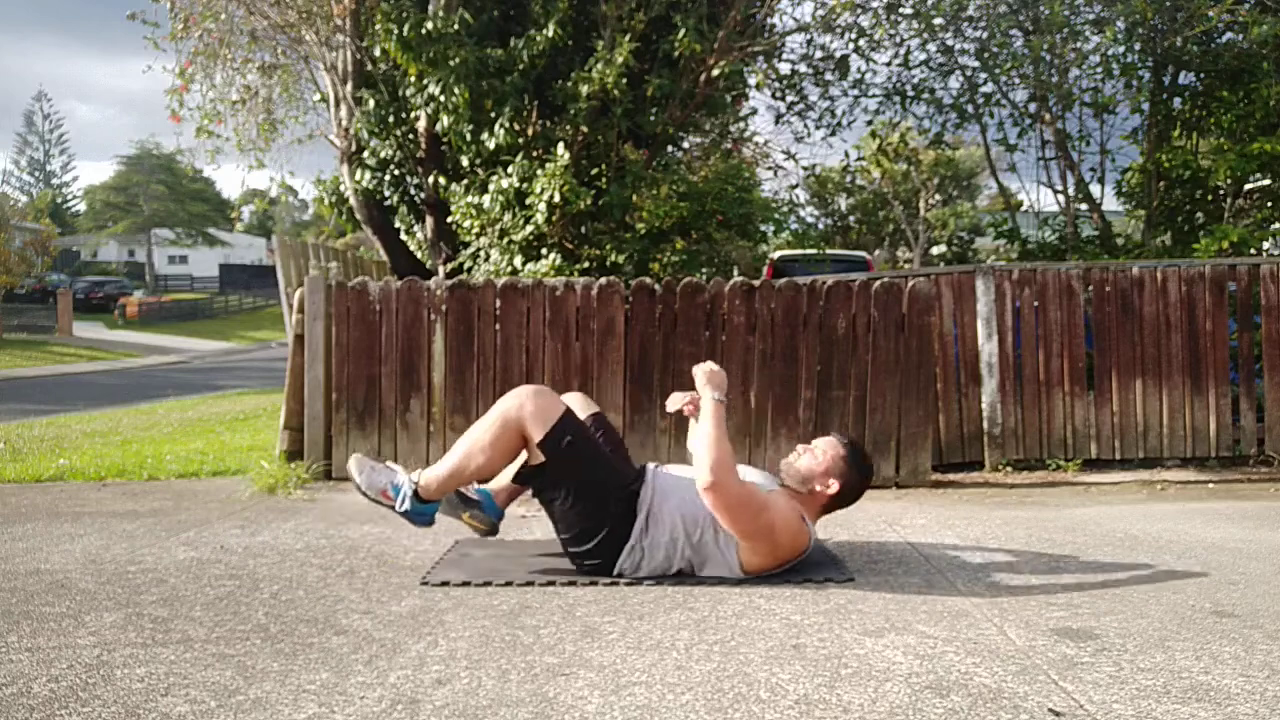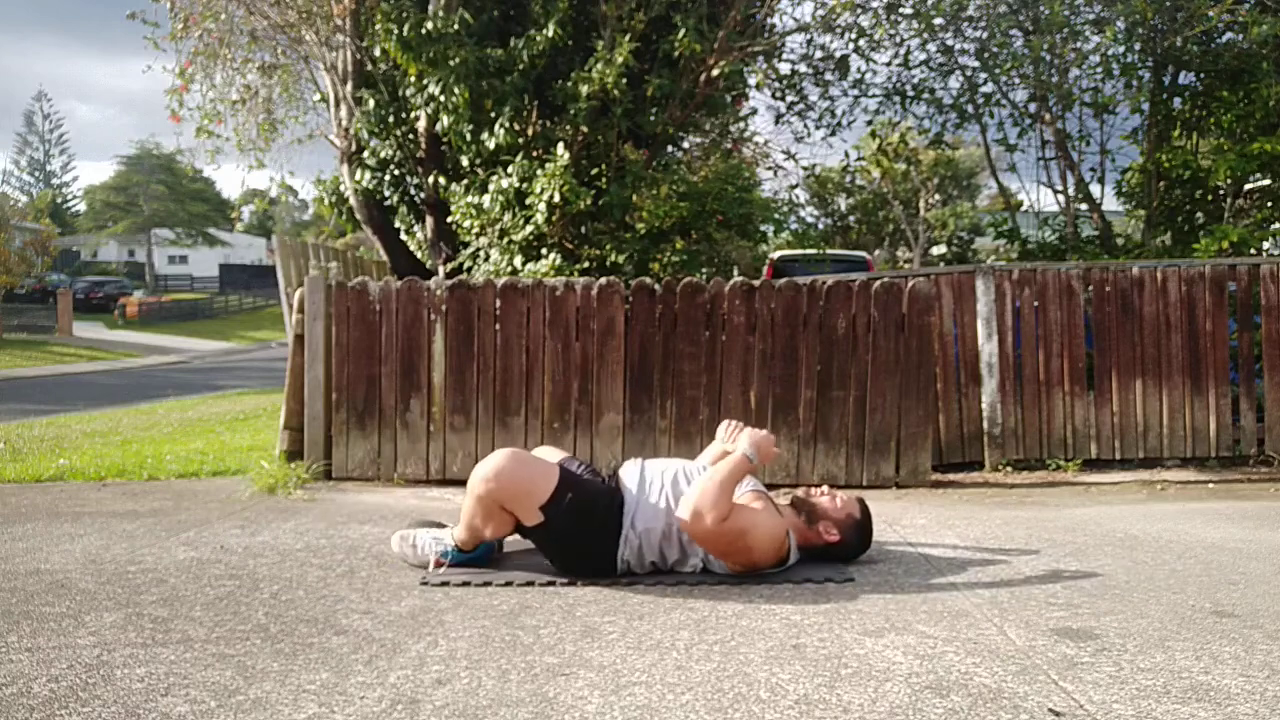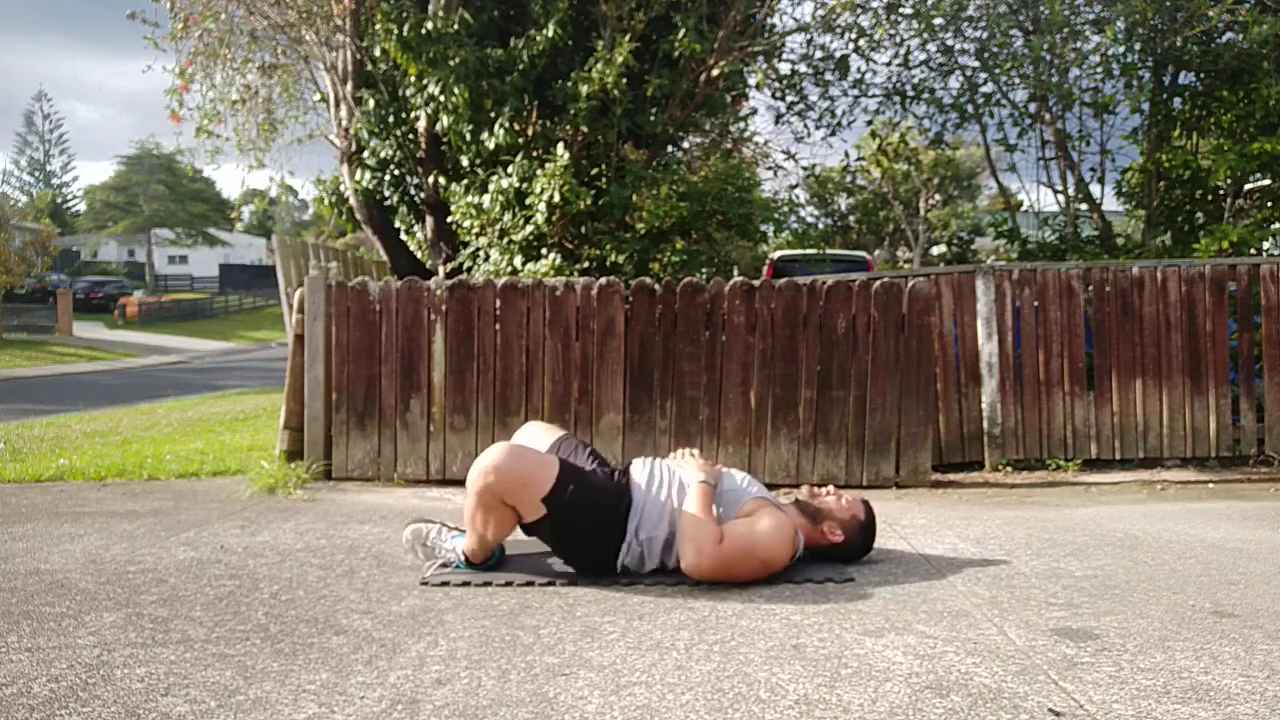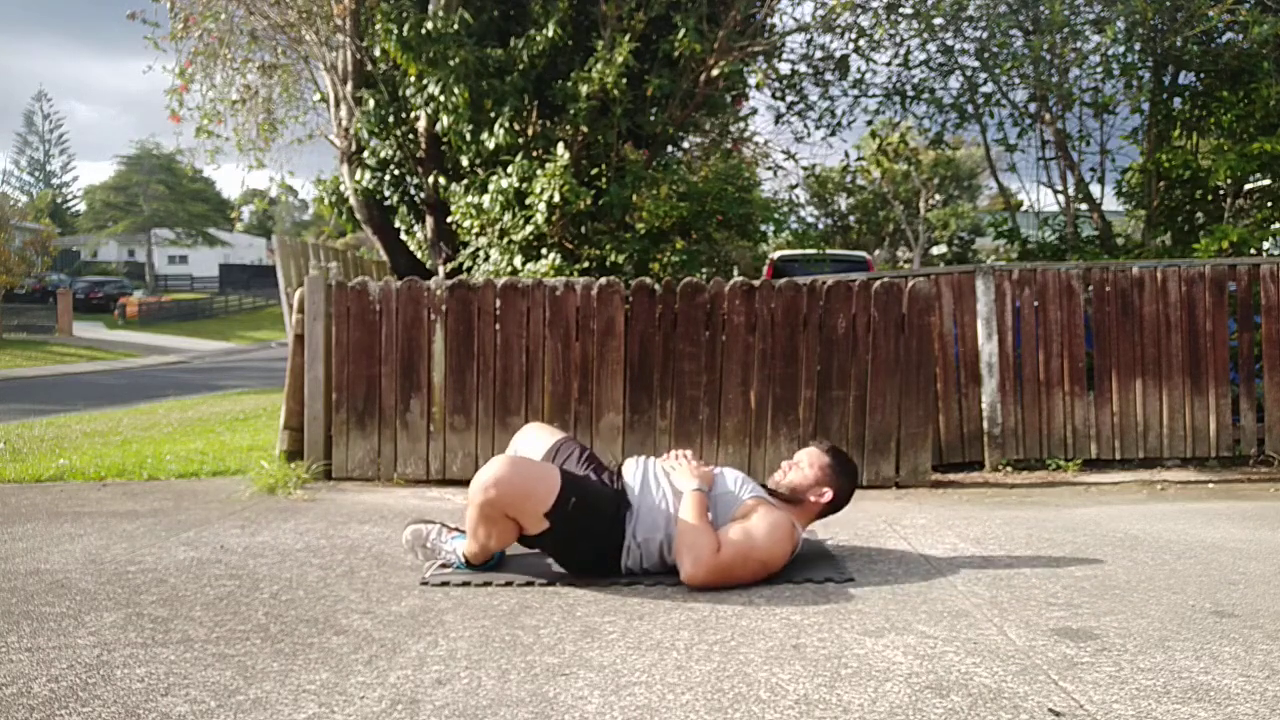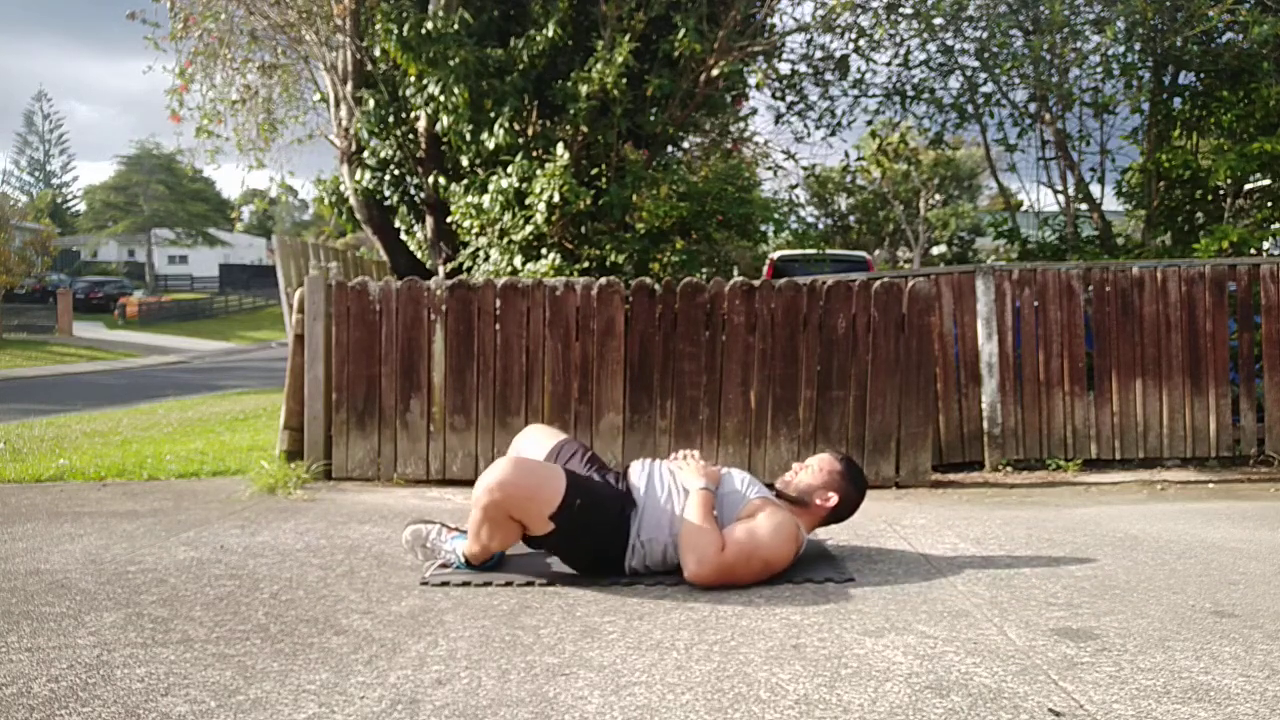
dt=1s
person 1, frame 1
left shoulder: (785, 533)
right shoulder: (778, 501)
left elbow: (711, 480)
right elbow: (720, 469)
left wrist: (713, 395)
right wrist: (700, 413)
left hip: (610, 533)
right hip: (630, 496)
left knee: (527, 402)
right knee: (566, 406)
left ankle: (418, 495)
right ankle: (485, 504)
person 1, frame 2
left shoulder: (770, 535)
right shoulder: (768, 511)
left elbow: (697, 516)
right elbow: (691, 485)
left wrist: (747, 455)
right wrist: (723, 447)
left hip: (606, 532)
right hip: (613, 499)
left knee: (501, 470)
right knee: (543, 457)
left ankle: (461, 545)
right ankle: (482, 531)
person 1, frame 3
left shoulder: (779, 537)
right shoulder: (771, 512)
left elbow: (698, 558)
left wrist: (701, 480)
right wrist: (698, 470)
left hip: (611, 523)
right hip: (620, 487)
left knee: (497, 465)
right knee: (531, 434)
left ankle: (472, 553)
right ankle: (481, 531)
person 1, frame 4
left shoulder: (776, 531)
right shoulder: (765, 503)
left elbow: (697, 567)
left wrist: (694, 488)
right wrist: (692, 473)
left hip: (610, 533)
right hip: (616, 486)
left knee: (499, 478)
right knee: (532, 436)
left ankle: (470, 554)
right ankle: (487, 535)
person 1, frame 5
left shoulder: (780, 532)
right shoulder: (769, 504)
left elbow: (701, 566)
left wrist: (700, 486)
right wrist: (699, 472)
left hip: (613, 532)
right hip: (621, 488)
left knee: (504, 481)
right knee: (533, 437)
left ankle: (470, 552)
right ankle: (485, 535)
